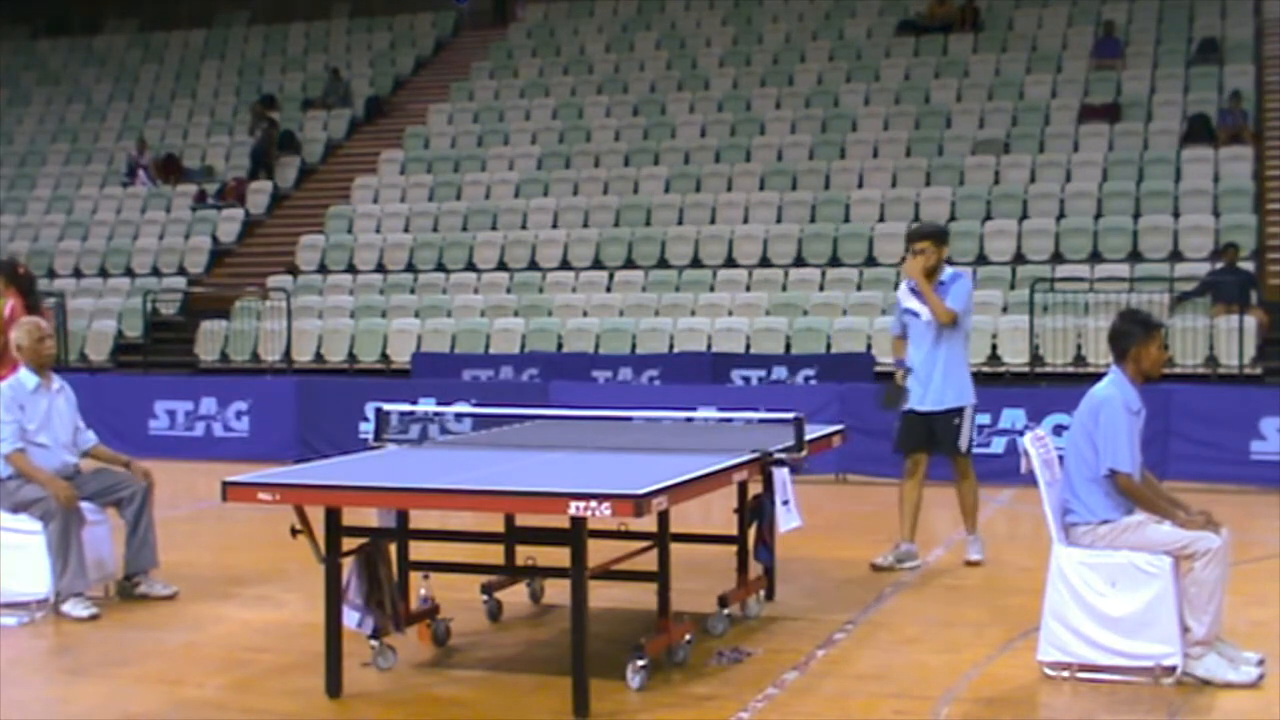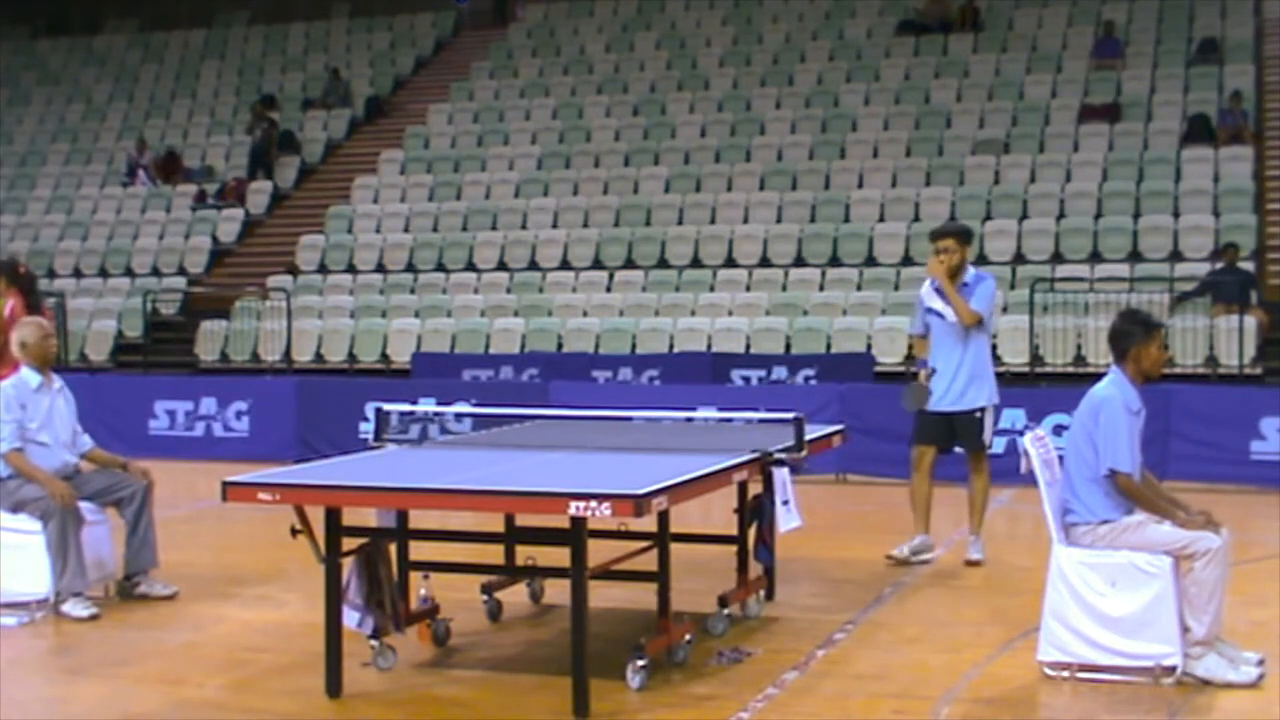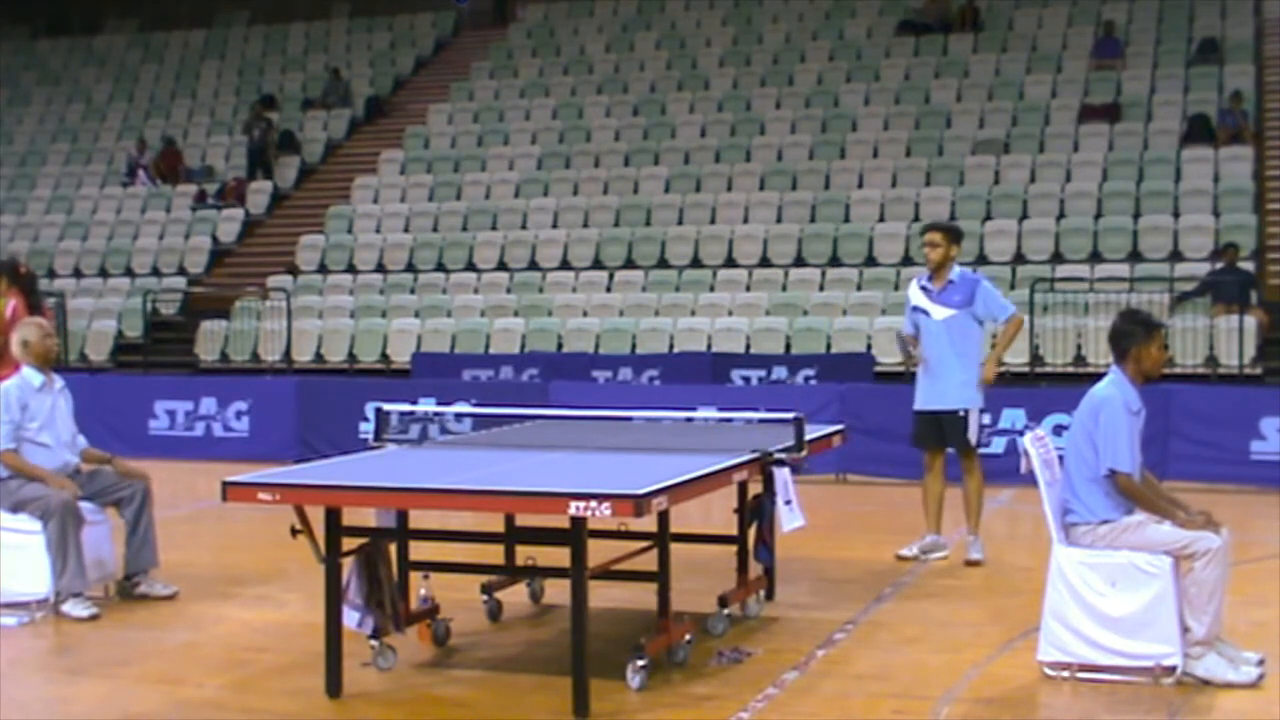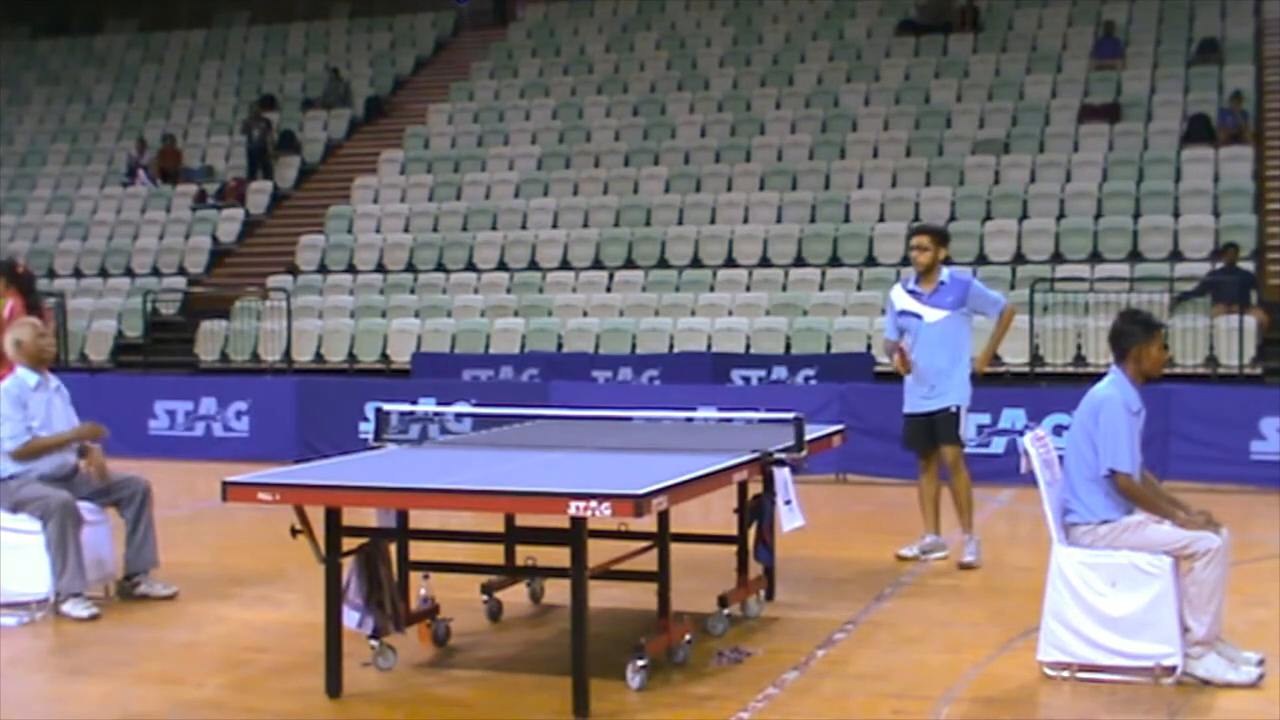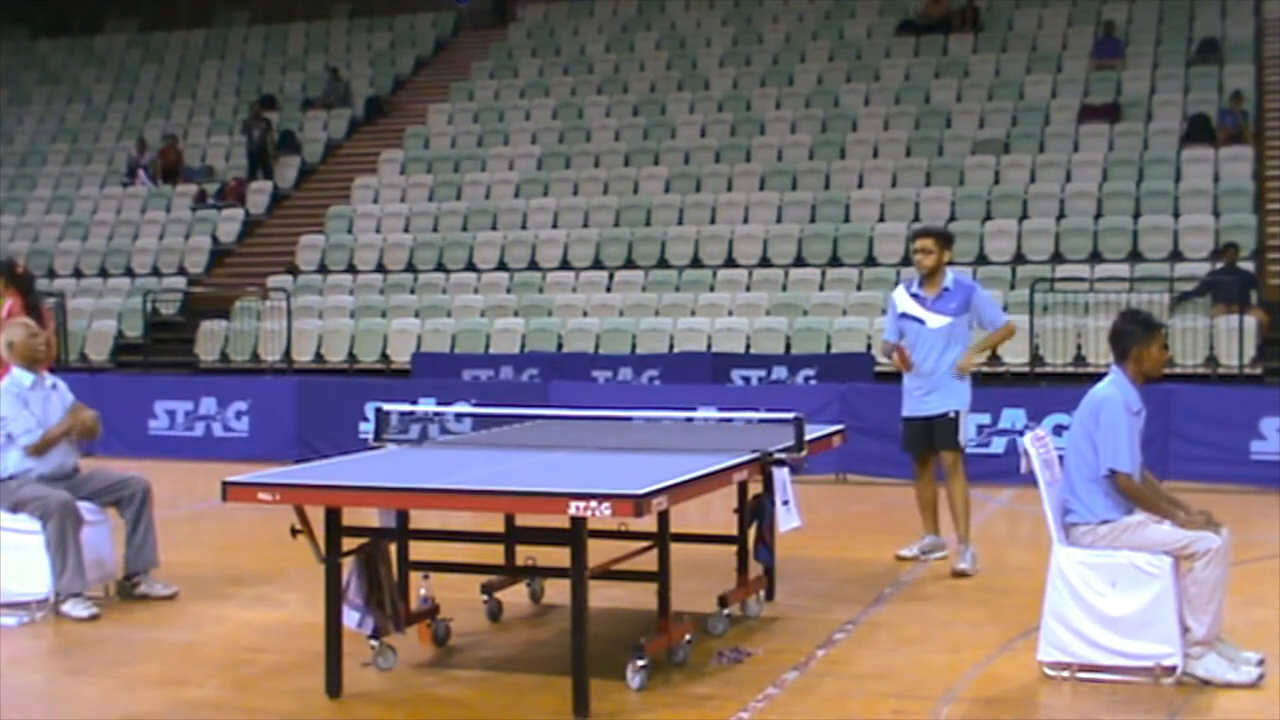
dt=0.4s
person 1, frame 1
left shoulder: (1124, 397)
right shoulder: (1111, 400)
left elbow: (1137, 472)
right elbow: (1124, 481)
left wrist: (1186, 510)
right wrist: (1179, 518)
left hip: (1116, 514)
right hip: (1098, 524)
left knee: (1214, 534)
right knee: (1206, 544)
left ankle: (1205, 638)
right ankle: (1197, 651)
person 1, frame 2
left shoulder: (1124, 397)
right shoulder: (1111, 400)
left elbow: (1137, 473)
right elbow: (1123, 481)
left wrist: (1186, 510)
right wrist: (1179, 519)
left hip: (1116, 515)
right hip: (1099, 524)
left knee: (1214, 534)
right knee: (1206, 544)
left ankle: (1205, 638)
right ankle: (1197, 652)
person 1, frame 3
left shoulder: (1124, 397)
right shoulder: (1111, 400)
left elbow: (1137, 472)
right elbow: (1124, 481)
left wrist: (1186, 510)
right wrist: (1179, 518)
left hip: (1115, 515)
right hip: (1098, 524)
left knee: (1214, 534)
right knee: (1206, 544)
left ankle: (1205, 637)
right ankle: (1197, 651)
person 1, frame 4
left shoulder: (1124, 397)
right shoulder: (1111, 400)
left elbow: (1137, 472)
right elbow: (1123, 481)
left wrist: (1186, 510)
right wrist: (1179, 519)
left hip: (1116, 514)
right hip: (1099, 524)
left knee: (1216, 534)
right knee: (1206, 544)
left ankle: (1204, 638)
right ankle: (1197, 651)
person 1, frame 5
left shoulder: (1124, 397)
right shoulder: (1112, 400)
left elbow: (1137, 472)
right elbow: (1124, 482)
left wrist: (1186, 510)
right wrist: (1179, 519)
left hip: (1116, 515)
right hip: (1099, 524)
left knee: (1215, 534)
right knee: (1206, 544)
left ankle: (1205, 638)
right ankle: (1197, 651)
person 2, frame 1
left shoulder: (960, 282)
right shoulder: (905, 290)
left elbow: (946, 317)
left wrist: (921, 280)
right wrist: (901, 365)
left hip: (952, 396)
right hip: (916, 397)
left knee: (961, 466)
right knee: (913, 468)
left ankle: (972, 537)
right ankle: (906, 547)
person 2, frame 2
left shoulder: (984, 283)
right shoulder: (927, 290)
left elbow: (970, 319)
left wrist: (945, 281)
right wrist: (922, 365)
left hip: (974, 395)
right hip: (936, 394)
left knee: (977, 462)
right knee: (920, 459)
left ankle: (975, 539)
right ankle: (922, 539)
person 2, frame 3
left shoulder: (974, 285)
right shoulder: (915, 289)
left elbow: (1014, 320)
left wrist: (992, 360)
right wrist: (909, 350)
left hip: (962, 394)
right hip: (927, 393)
left knee: (969, 461)
right knee: (931, 463)
left ankle: (974, 539)
right ankle: (933, 538)
person 2, frame 4
left shoulder: (964, 286)
right shoulder: (899, 293)
left elbow: (1006, 310)
right elbow: (891, 340)
left wrist: (987, 354)
right wrist: (896, 355)
left hip: (951, 392)
right hip: (916, 395)
left knee: (952, 459)
right knee: (926, 464)
left ankle: (969, 537)
right ankle: (933, 538)
person 2, frame 5
left shoulder: (968, 292)
right shoulder: (901, 295)
left elbow: (1006, 327)
right elbow: (889, 342)
left wrist: (974, 352)
right wrist: (894, 355)
left hip: (950, 396)
right hip: (914, 397)
left knee: (951, 464)
right knee: (922, 467)
left ankle: (964, 549)
right ankle: (932, 539)
person 3, frame 1
left shoulder: (62, 389)
left elbow: (84, 440)
left wrist: (128, 462)
right wrist: (49, 481)
left hip: (69, 476)
left knee: (136, 486)
right knee: (61, 505)
left ankle: (136, 577)
right ankle: (69, 595)
person 3, frame 2
left shoulder: (61, 390)
left elbow: (80, 443)
left wrist: (125, 464)
right wrist: (47, 480)
left hip: (69, 476)
left knee: (136, 486)
right knee: (61, 505)
left ankle: (136, 576)
right ankle: (69, 594)
person 3, frame 3
left shoulder: (61, 389)
left wrist: (112, 460)
right wrist: (49, 477)
left hip: (69, 476)
left knee: (135, 487)
right knee: (61, 503)
left ankle: (136, 576)
right ankle: (69, 594)
person 3, frame 4
left shoulder: (57, 388)
left elbow: (75, 436)
left wrist: (92, 450)
right wrist: (74, 435)
left hip: (67, 476)
left knee: (135, 487)
right knee: (60, 503)
left ankle: (136, 576)
right ankle: (69, 594)
person 3, frame 5
left shoulder: (57, 385)
left elbow: (88, 423)
right elbow: (34, 445)
left wrist: (88, 419)
right wrist: (70, 422)
left hip: (67, 476)
left knee: (135, 486)
right knee: (60, 504)
left ankle: (135, 576)
right ankle: (68, 594)
